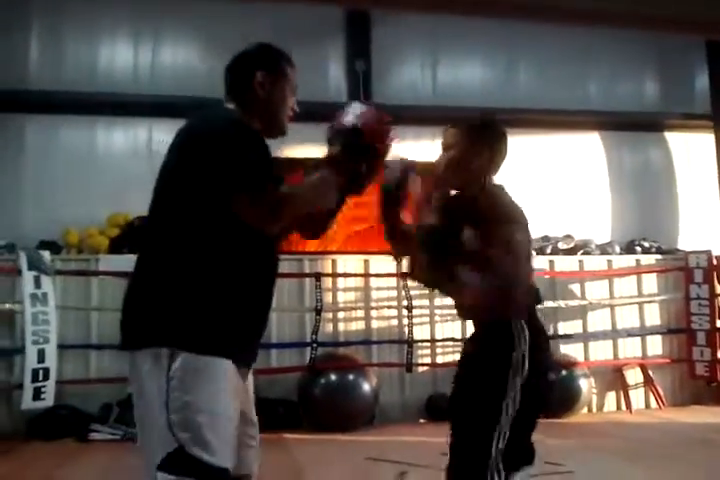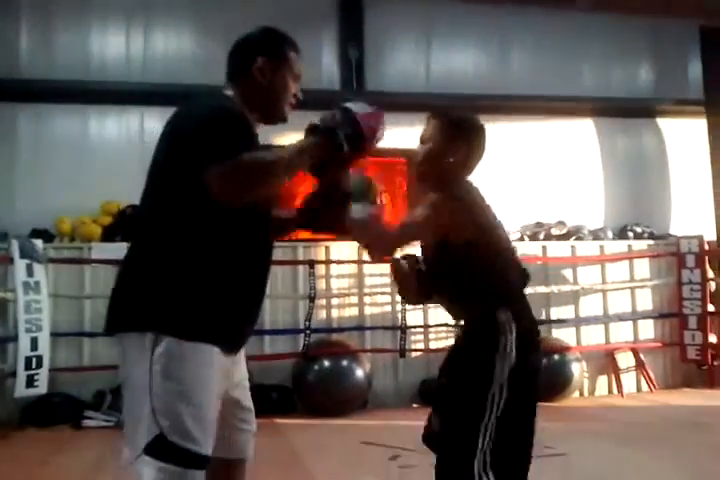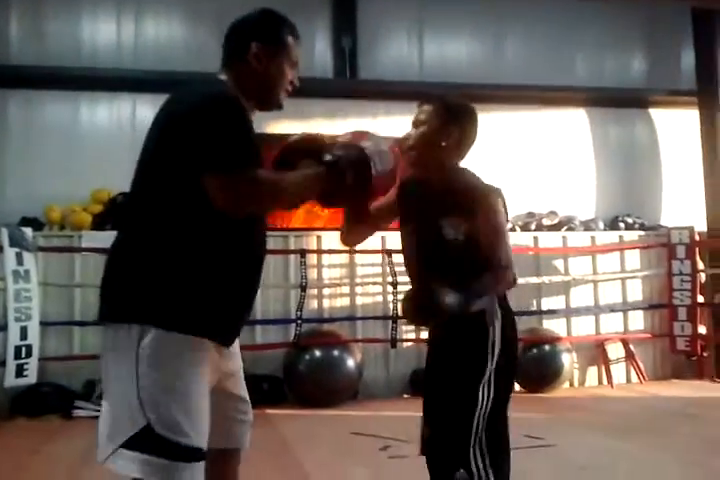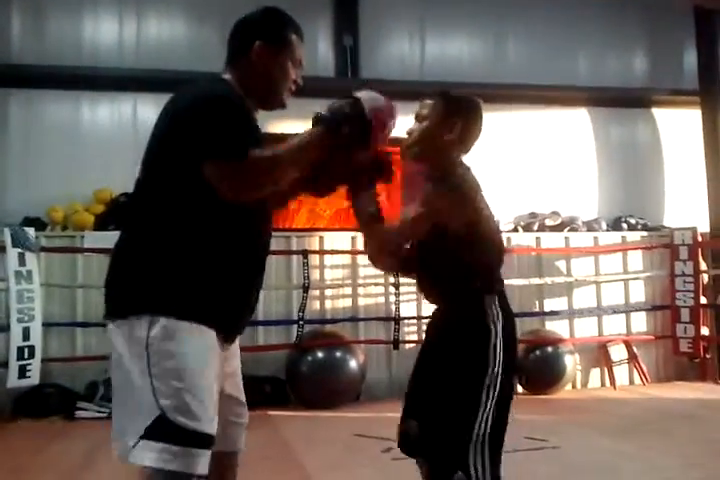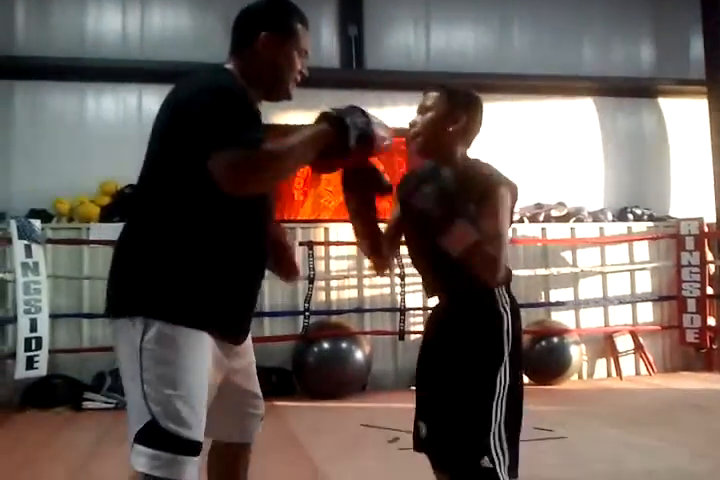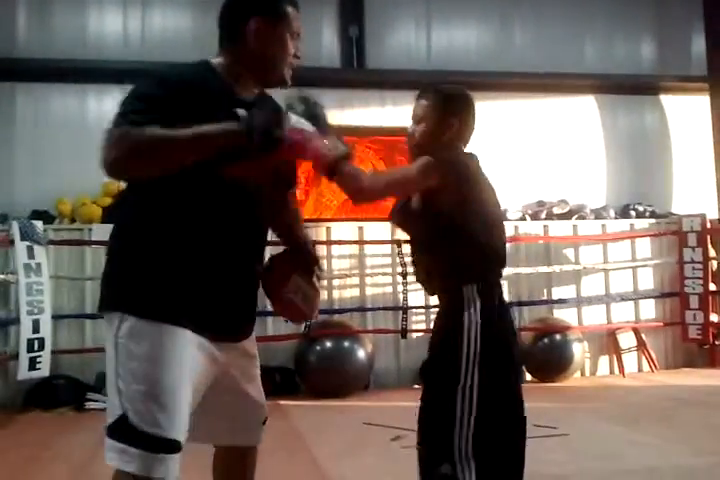
dt=0.2s
person 1, frame 1
left shoulder: (236, 143)
right shoulder: (225, 132)
right elbow: (270, 213)
left wrist: (341, 185)
right wrist: (338, 167)
left hip: (215, 337)
right hip: (184, 335)
person 1, frame 2
left shoulder: (231, 129)
right shoulder: (213, 119)
left elbow: (249, 219)
right elbow: (232, 185)
left wrist: (307, 215)
right wrist: (319, 143)
left hip: (210, 324)
right hip: (171, 321)
person 1, frame 3
left shoulder: (227, 118)
right shoulder: (206, 107)
left elbow: (242, 203)
right elbow: (234, 195)
left wrist: (310, 182)
right wrist: (327, 173)
left hip: (201, 316)
right hip: (159, 312)
person 1, frame 4
left shoulder: (231, 114)
right shoulder: (211, 104)
left elbow: (256, 197)
right elbow: (239, 182)
left wrist: (308, 173)
right wrist: (327, 135)
left hip: (207, 309)
right hip: (165, 305)
person 1, frame 5
left shoulder: (237, 106)
right shoulder: (211, 94)
right elbow: (241, 175)
left wrist: (276, 246)
right wrist: (330, 132)
left hip: (217, 308)
right hip: (167, 304)
left knee: (238, 432)
person 1, frame 6
left shoulder: (267, 109)
right shoulder: (178, 87)
left elbow: (279, 202)
right elbow: (119, 157)
left wrist: (303, 256)
right wrist: (234, 134)
left hip: (227, 311)
right hip: (158, 305)
left knee: (244, 435)
person 2, frame 1
left shoulder: (502, 215)
right shoulder: (450, 205)
left elbow: (509, 298)
right elbow: (409, 247)
left wrist: (448, 271)
right wrist: (390, 207)
left hip: (512, 340)
right hip: (488, 338)
person 2, frame 2
left shoulder: (454, 202)
right shoulder: (440, 203)
left elbow: (385, 242)
right elbow: (422, 289)
right wrist: (410, 274)
left hip: (503, 334)
right hip: (478, 332)
right knee: (451, 444)
person 2, frame 3
left shoulder: (478, 195)
right shoulder: (411, 188)
left elbow: (504, 273)
right elbow: (352, 234)
left wrist: (459, 301)
right wrist: (356, 207)
left hip: (482, 327)
right hip: (448, 325)
left knee: (469, 449)
right knee: (443, 444)
person 2, frame 4
left shoulder: (451, 189)
right shoulder: (436, 185)
left elbow: (385, 254)
right elbow: (396, 260)
left wrist: (364, 197)
left hip: (481, 323)
right hip: (450, 318)
right knee: (427, 443)
person 2, frame 5
left shoulder: (486, 182)
right shoulder: (414, 183)
left elbow: (493, 271)
right elbow: (381, 258)
left wrist: (445, 221)
left hip: (488, 317)
right hip: (448, 314)
right knee: (439, 442)
person 2, frame 6
left shoulder: (444, 167)
right shoulder: (457, 174)
left elbow: (365, 190)
left wrist: (327, 159)
right wrist: (413, 220)
left hip: (471, 316)
right hip: (460, 312)
right knee: (438, 439)
